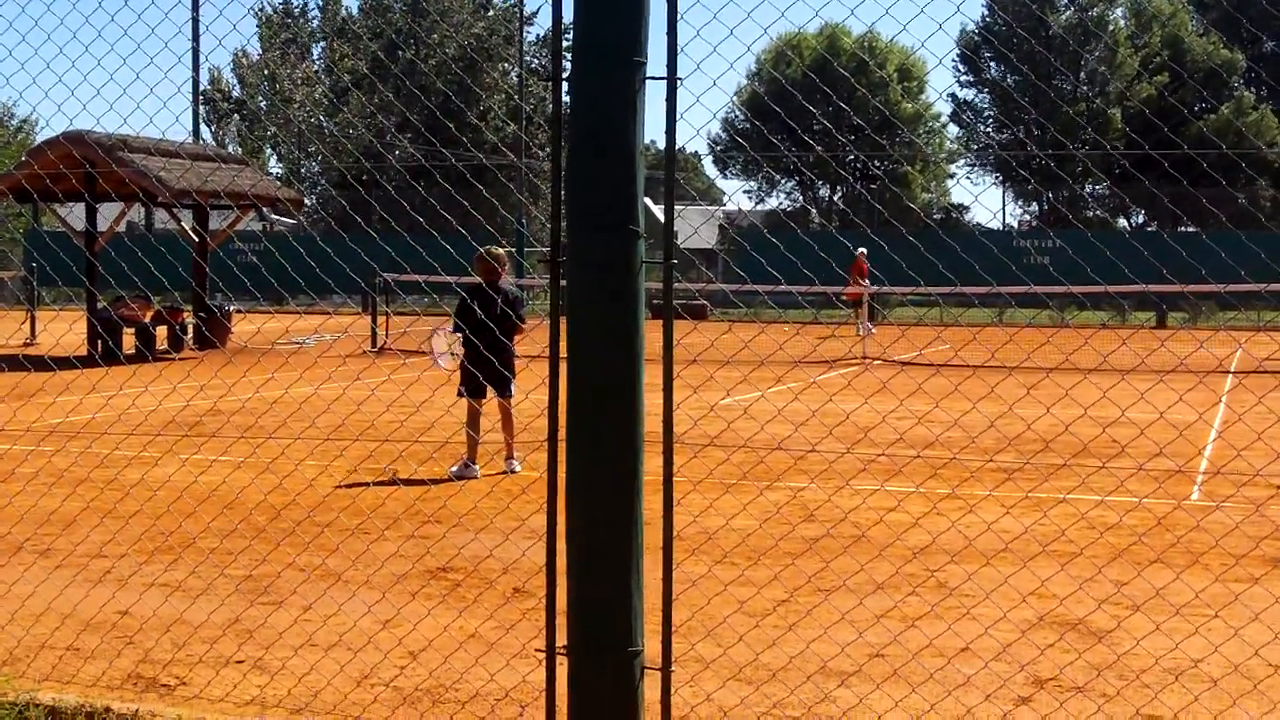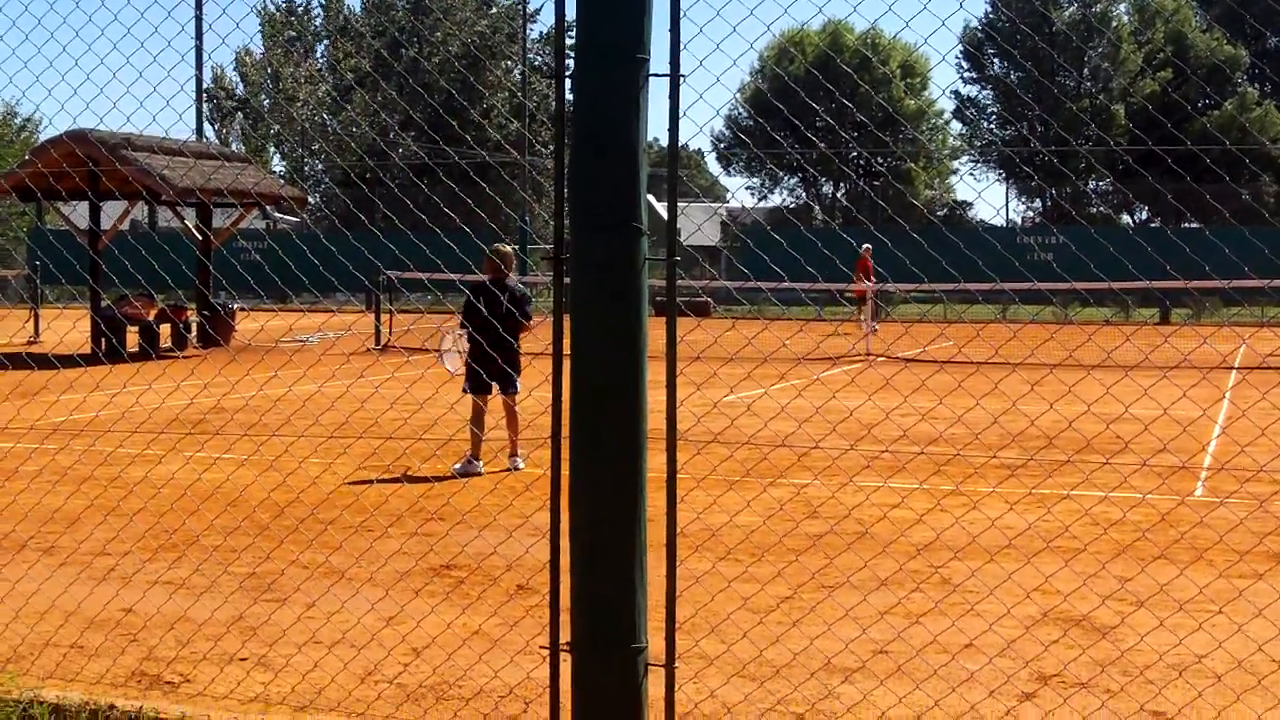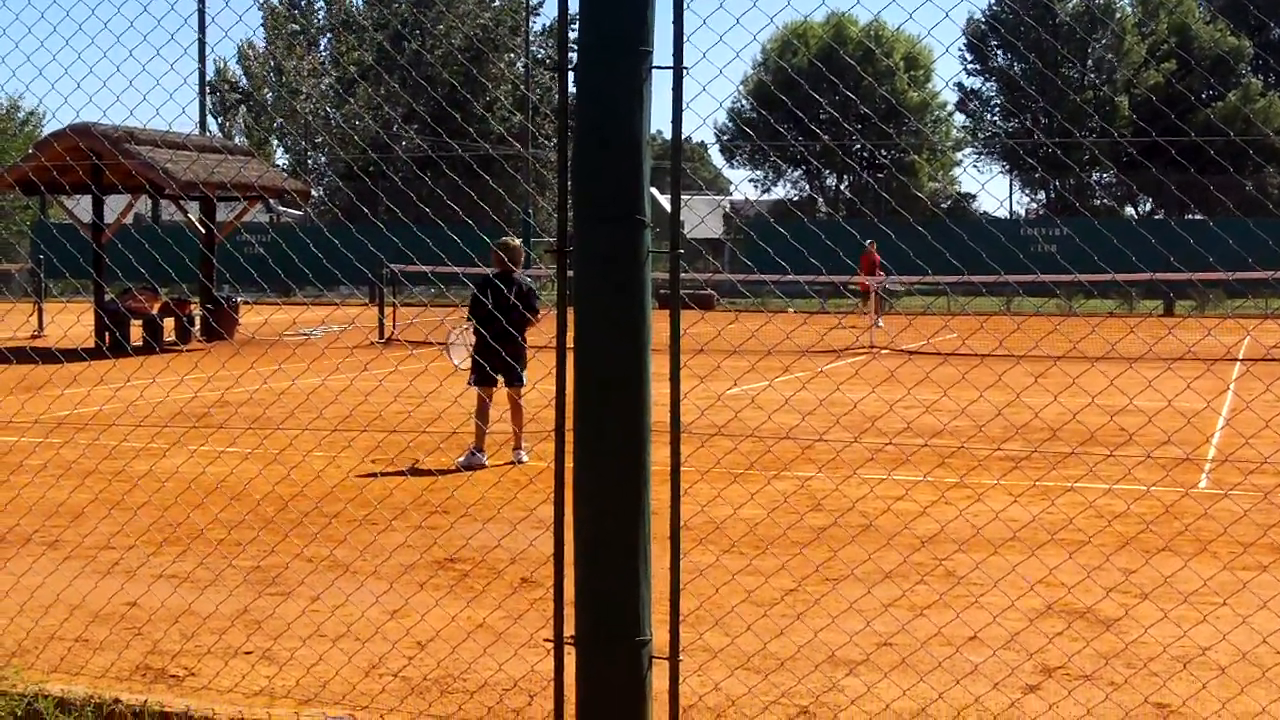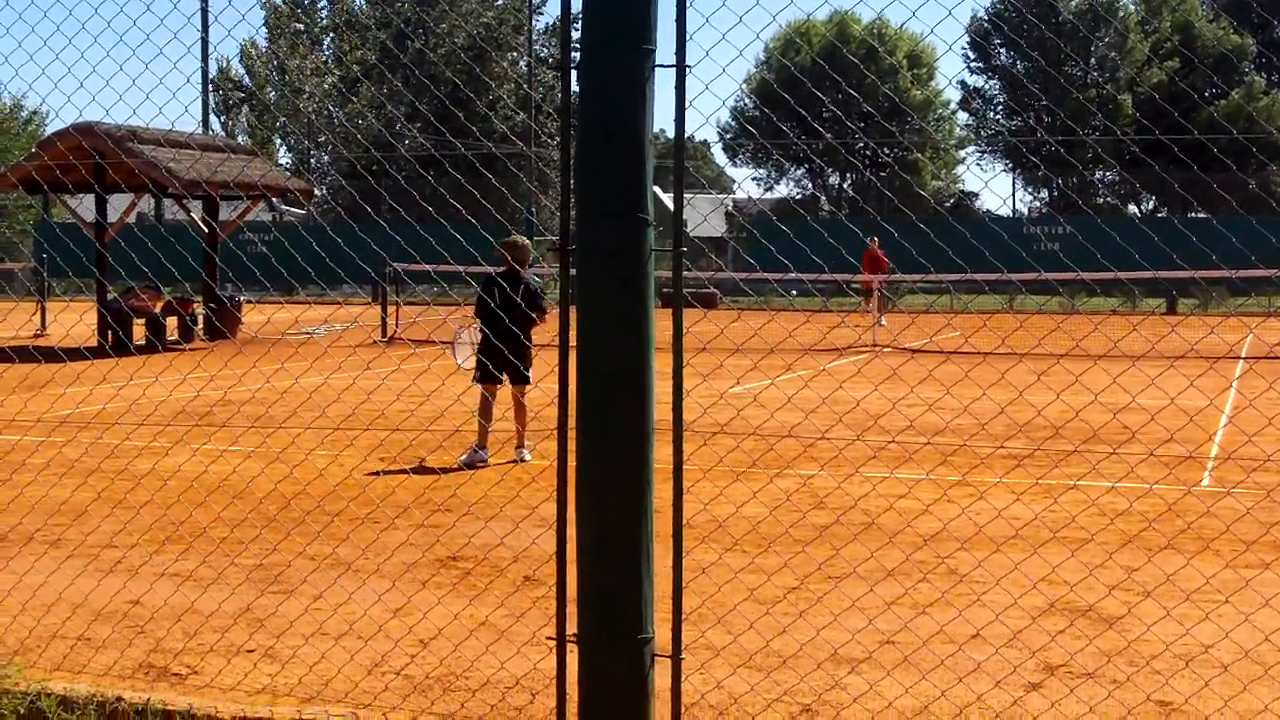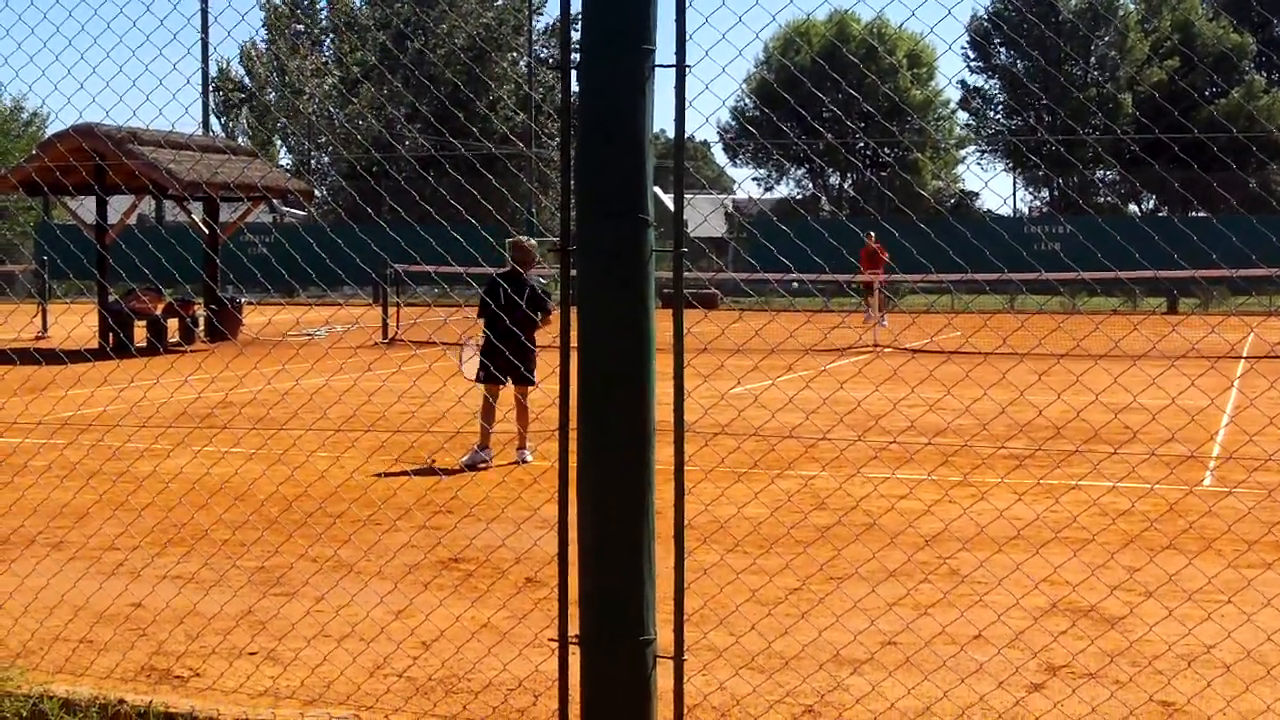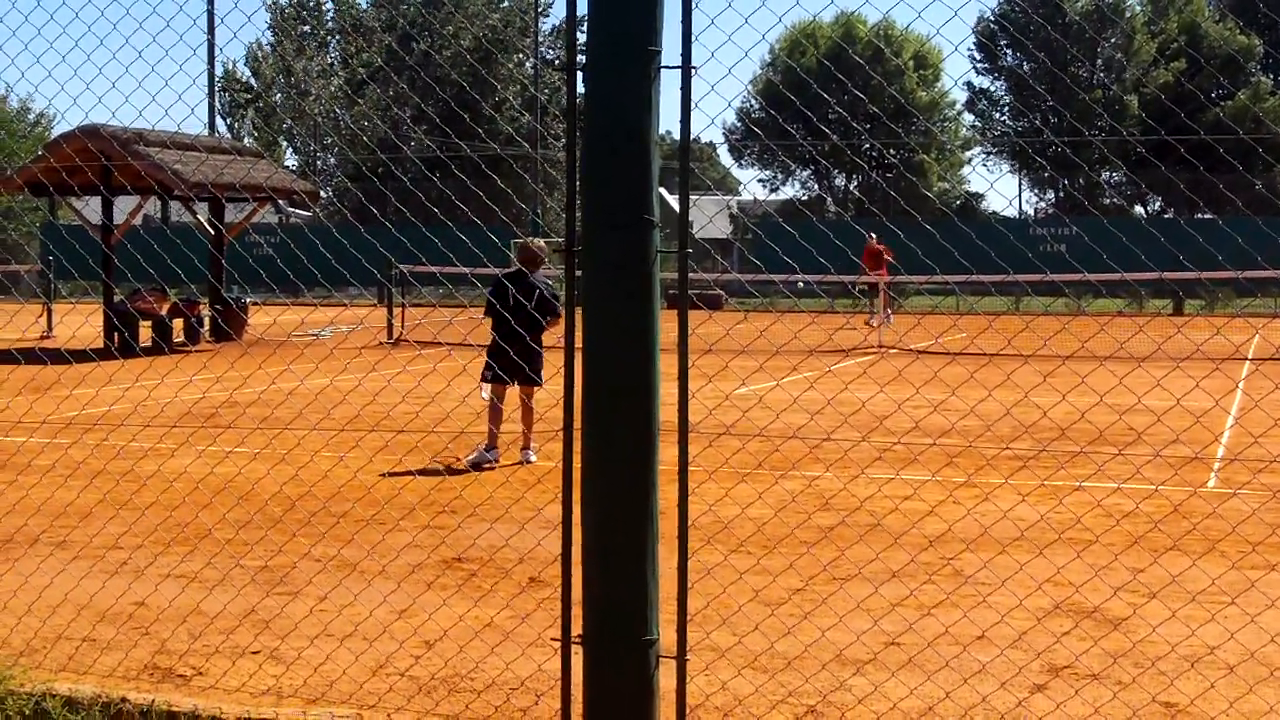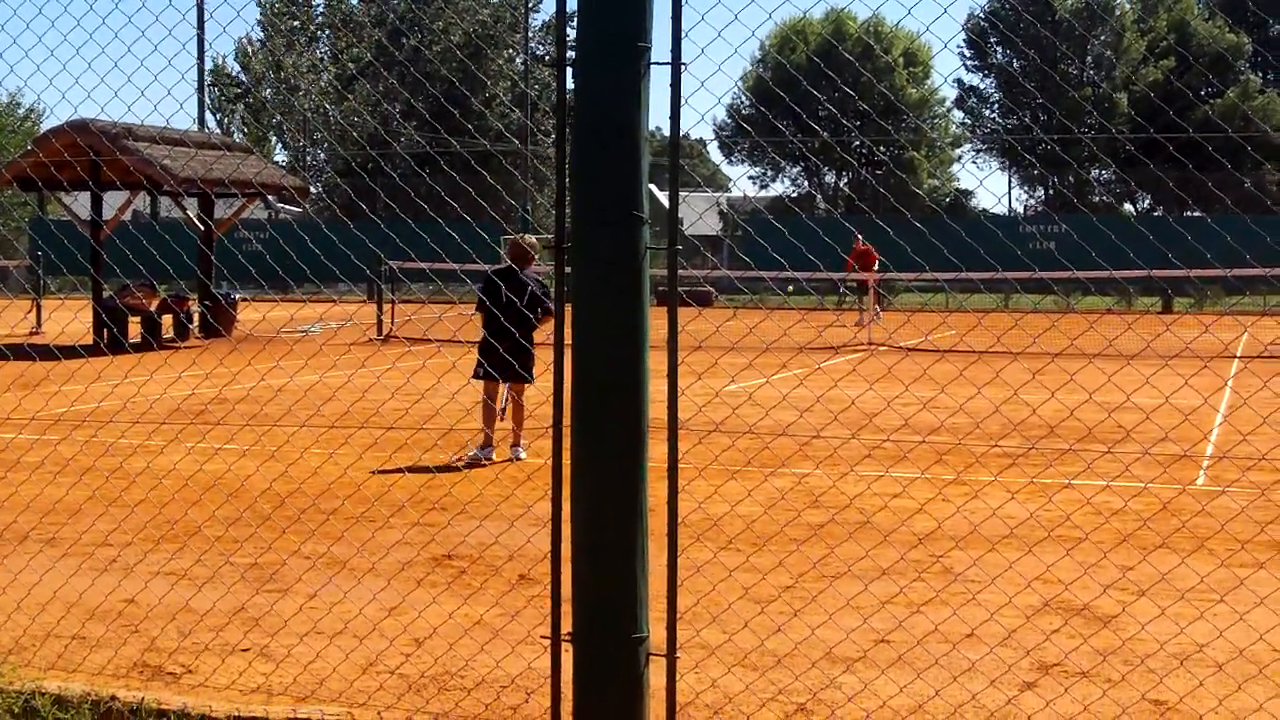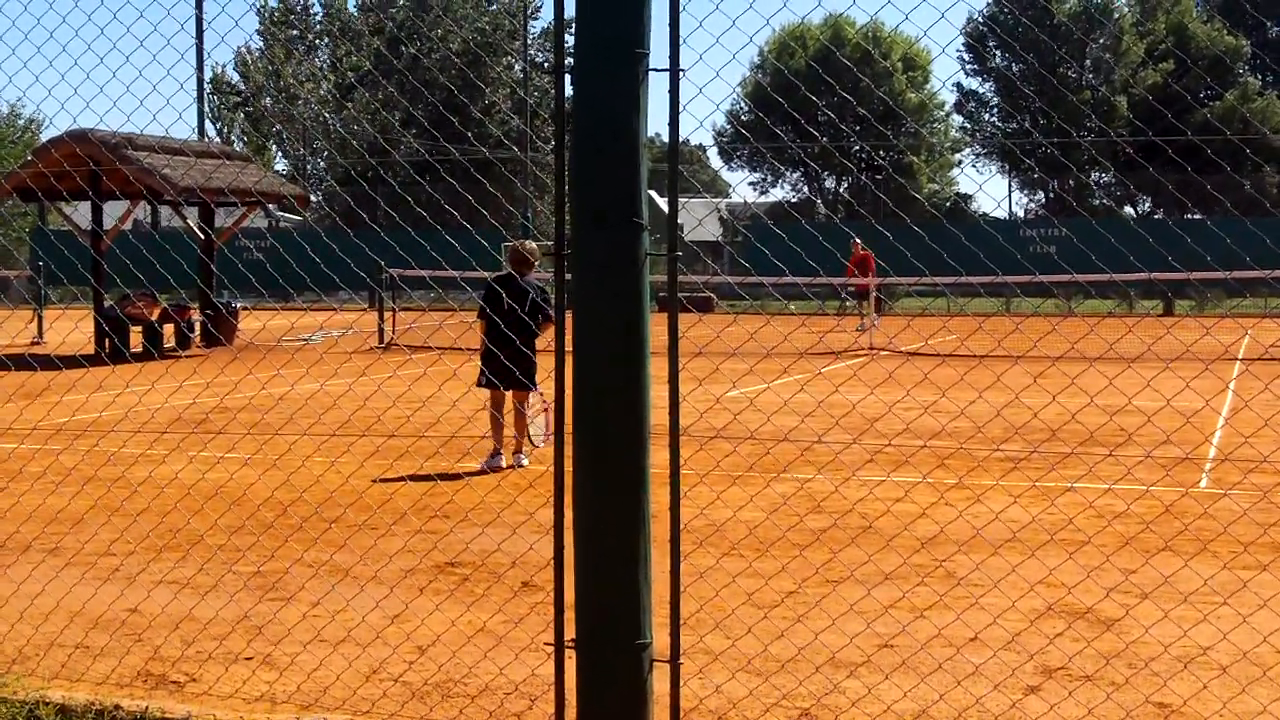
dt=0.1s
person 1, frame 1
left shoulder: (470, 294)
right shoulder: (512, 294)
left elbow: (460, 329)
right elbow: (519, 328)
left hip: (475, 358)
right hip: (503, 358)
left knee: (473, 410)
right knee: (505, 408)
left ankle: (471, 463)
right ankle: (511, 459)
person 1, frame 2
left shoulder: (477, 291)
right shoulder: (518, 291)
left elbow: (467, 325)
right elbow: (526, 324)
left hip: (480, 354)
right hip: (508, 355)
left knee: (478, 407)
right knee: (510, 405)
left ankle: (474, 459)
right ankle: (515, 456)
person 1, frame 3
left shoulder: (484, 283)
right shoulder: (525, 285)
left elbow: (473, 318)
right elbow: (533, 318)
left hip: (486, 347)
right hip: (514, 348)
left knee: (484, 399)
right knee: (515, 398)
left ankle: (478, 451)
right ankle: (519, 449)
person 1, frame 4
left shoulder: (491, 280)
right shoulder: (531, 283)
left elbow: (480, 315)
right elbow: (541, 315)
right wrist: (524, 326)
left hip: (492, 344)
right hip: (519, 345)
left knee: (487, 397)
right knee: (519, 397)
left ankle: (481, 448)
right ankle: (522, 447)
person 1, frame 5
left shoulder: (495, 280)
right shoulder: (535, 285)
left elbow: (484, 315)
right elbow: (546, 317)
right wrist: (528, 328)
left hip: (494, 345)
right hip: (522, 347)
left knee: (490, 397)
right knee: (521, 398)
left ankle: (483, 448)
right ankle: (523, 449)
person 1, frame 6
left shoulder: (503, 279)
right shoulder: (544, 285)
left elbow: (491, 313)
right elbow: (556, 317)
right wrist: (537, 329)
left hip: (502, 345)
right hip: (530, 347)
left knee: (497, 397)
right knee: (527, 399)
left ankle: (491, 447)
right ankle: (527, 449)
person 1, frame 7
left shoulder: (493, 276)
right shoulder: (535, 282)
left elbow: (482, 310)
right elbow: (547, 315)
left wrist: (490, 331)
right wrist: (529, 326)
left hip: (493, 342)
right hip: (521, 344)
left knee: (490, 395)
right knee: (517, 396)
left ankle: (487, 446)
right ankle: (517, 446)
person 1, frame 8
left shoulder: (495, 283)
right shoulder: (537, 288)
left elbow: (484, 318)
right elbow: (547, 321)
left wrist: (484, 343)
right wrist: (530, 336)
left hip: (496, 349)
right hip: (523, 351)
left knee: (496, 402)
right knee: (520, 403)
left ankle: (497, 452)
right ankle: (519, 453)
